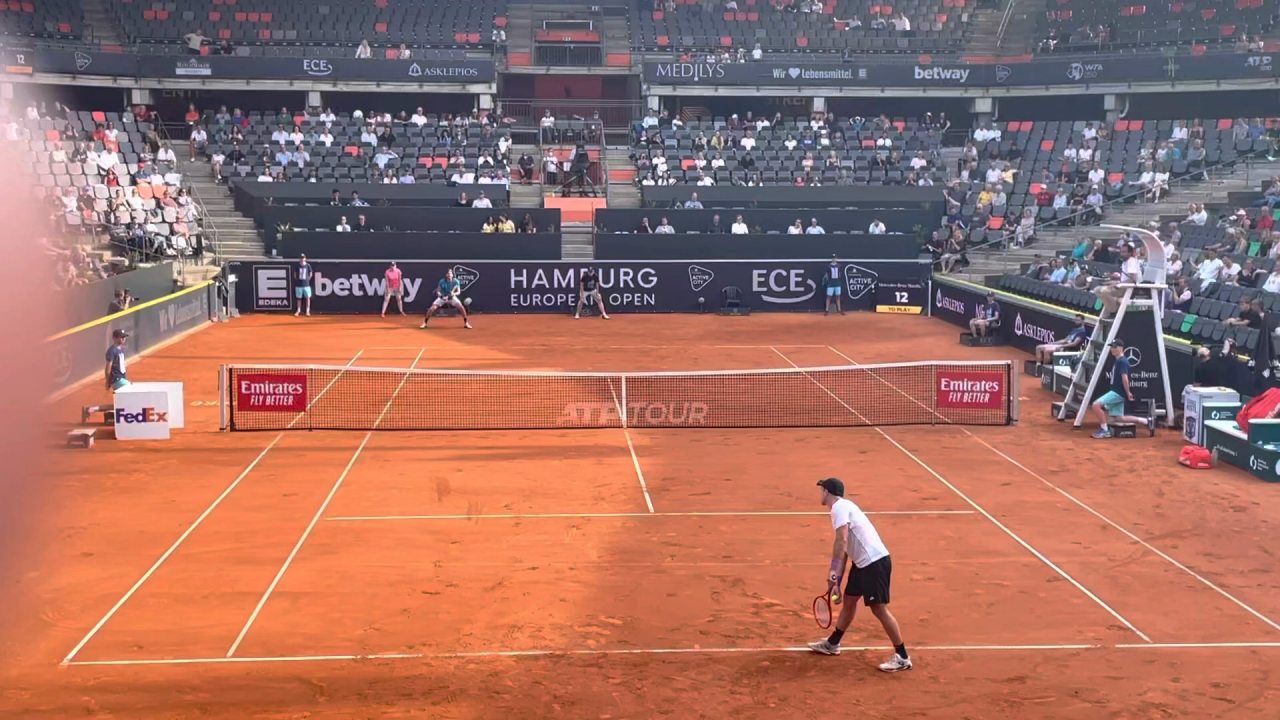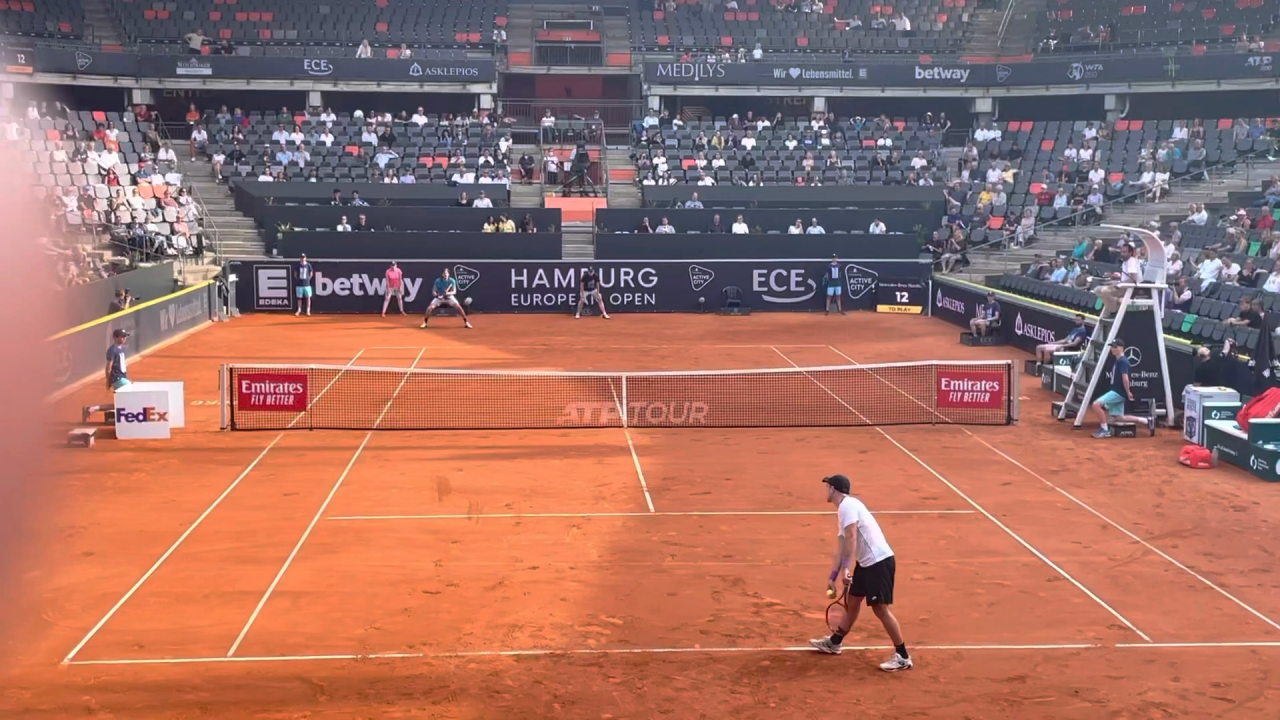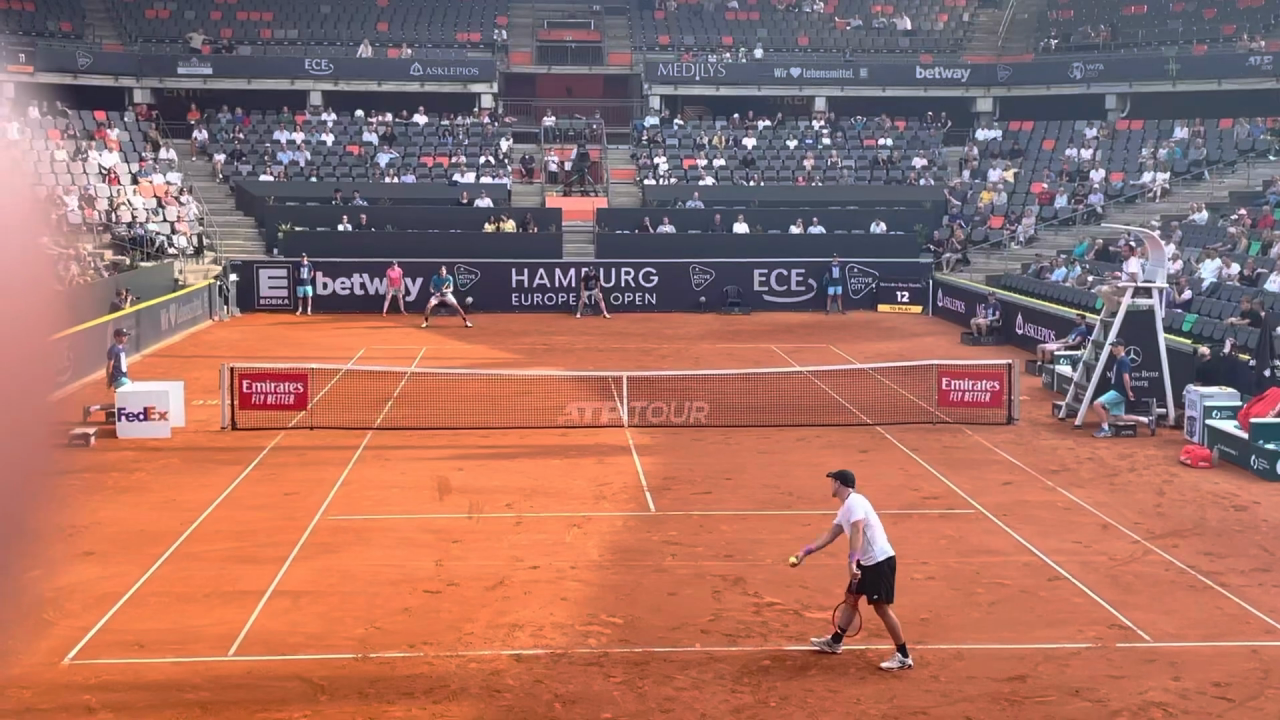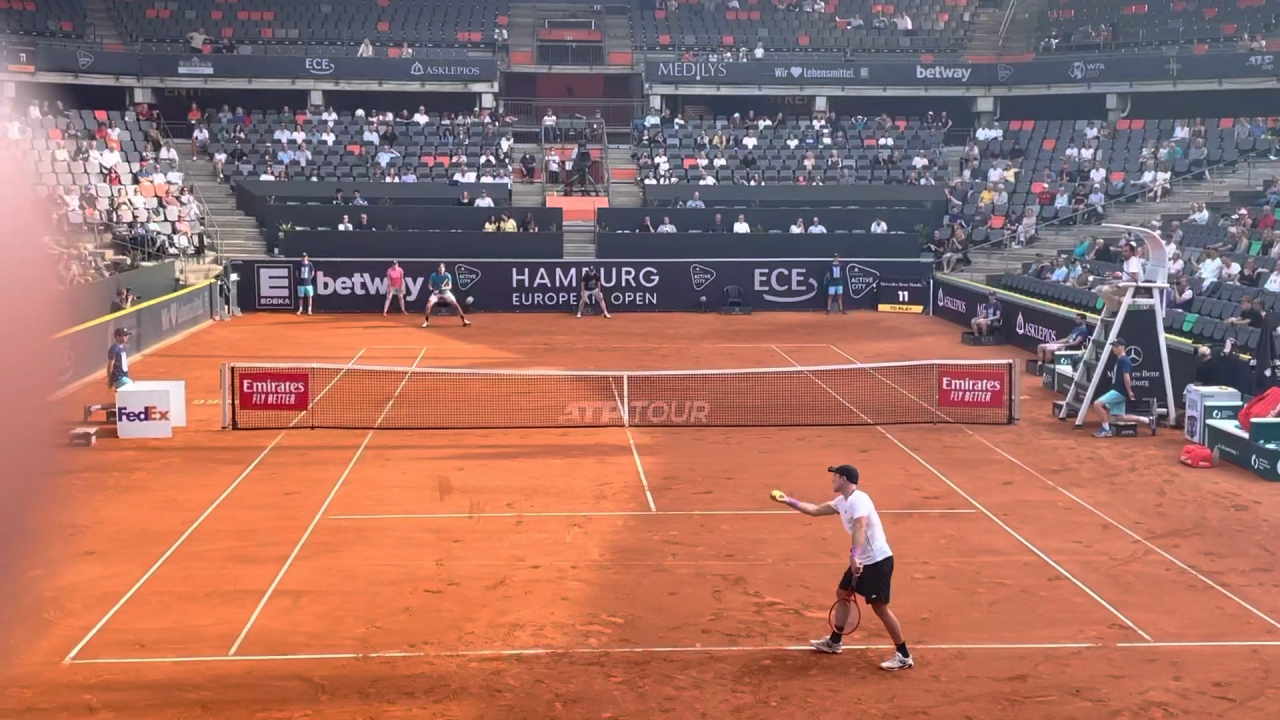
dt=0.1s
person 1, frame 1
left shoulder: (839, 507)
right shoulder: (842, 508)
left elbow: (841, 542)
right elbow: (843, 549)
left wrist: (833, 572)
right wrist: (835, 578)
left hip: (875, 562)
right hip: (862, 563)
left knee: (879, 608)
right knee: (848, 600)
left ankle: (902, 657)
right ankle: (832, 643)
person 1, frame 2
left shoulder: (847, 506)
right shoulder: (846, 507)
left elbow: (851, 539)
right elbow: (844, 547)
left wrist: (845, 571)
right wrist: (833, 578)
left hip: (880, 562)
right hip: (866, 562)
left knee: (880, 608)
right knee: (853, 601)
left ankle: (903, 656)
right ankle: (834, 642)
person 1, frame 3
left shoulder: (856, 503)
right shoulder: (843, 511)
left elbow: (857, 535)
right elbow: (829, 536)
left wrist: (851, 563)
right wrist: (805, 552)
left hip: (880, 561)
right hip: (865, 563)
left knee: (882, 608)
right knee: (851, 598)
left ankle: (903, 656)
right ankle: (835, 641)
person 1, frame 4
left shoulder: (859, 499)
right shoulder: (842, 501)
left elbow: (860, 530)
right elbow: (816, 510)
left wrist: (854, 557)
right wrist: (789, 501)
left hip: (877, 560)
right hip: (861, 560)
left knee: (880, 608)
right knee: (842, 594)
left ankle: (903, 655)
right ankle: (834, 641)
